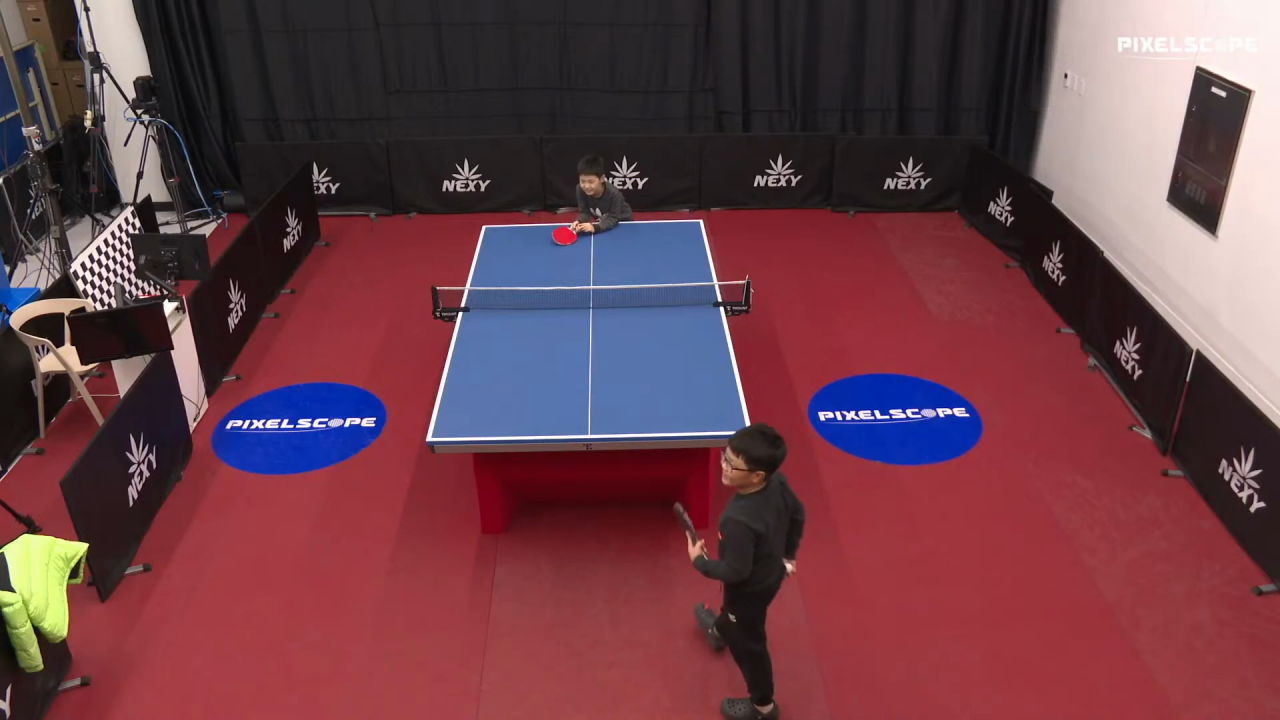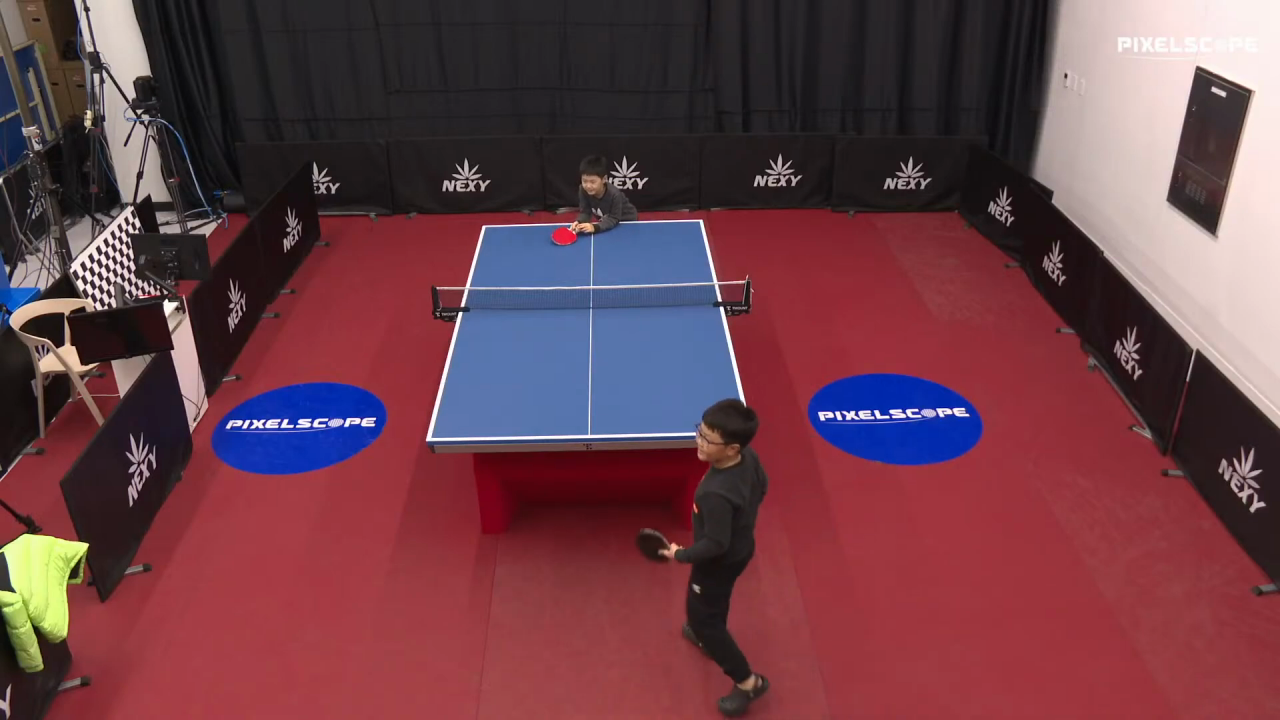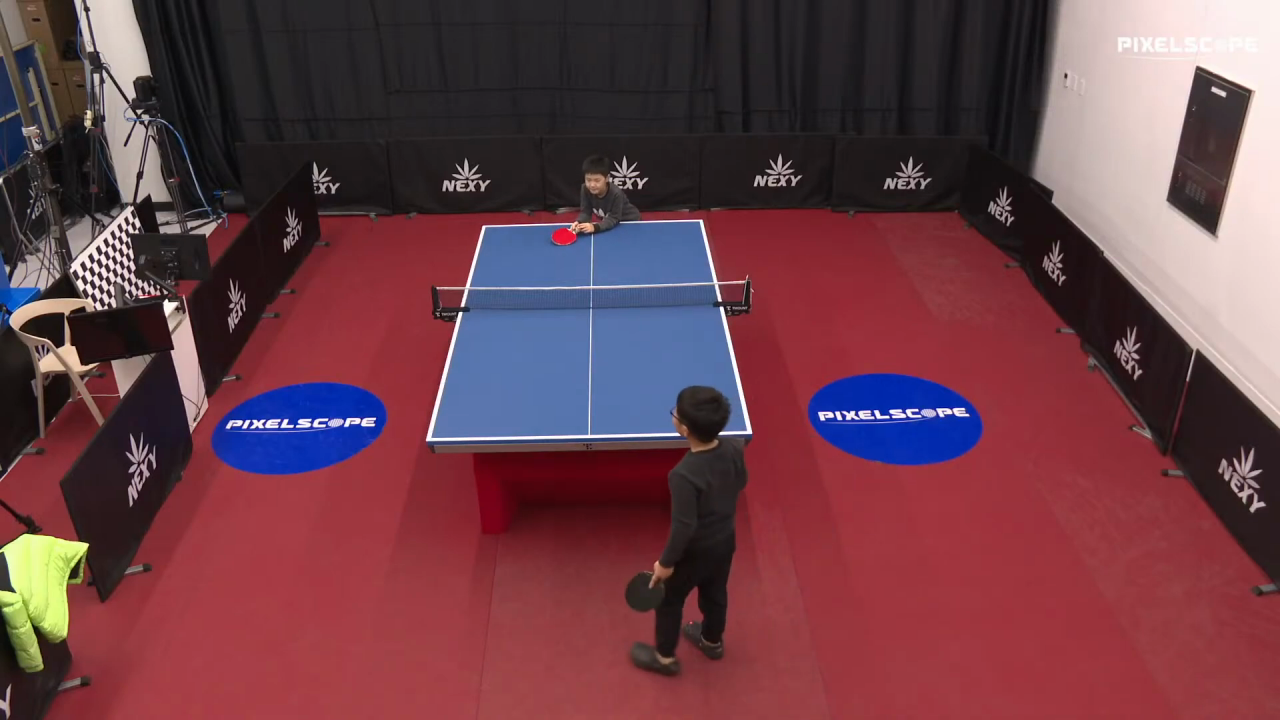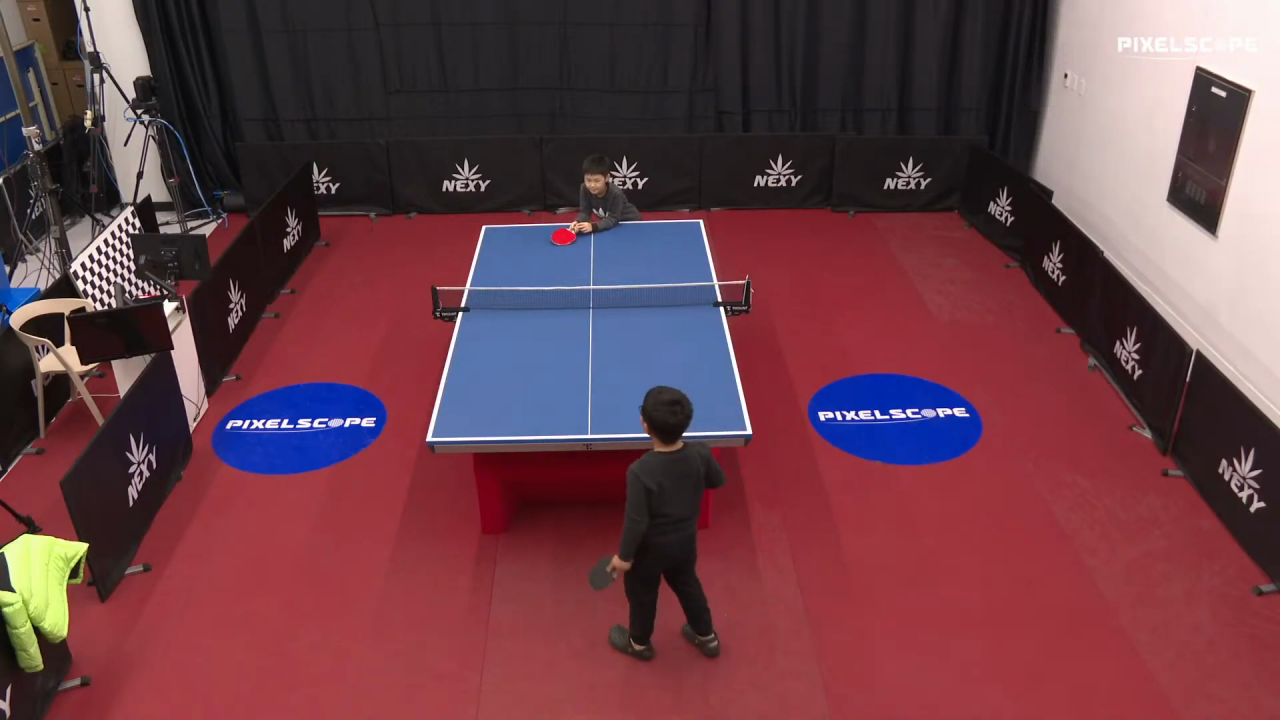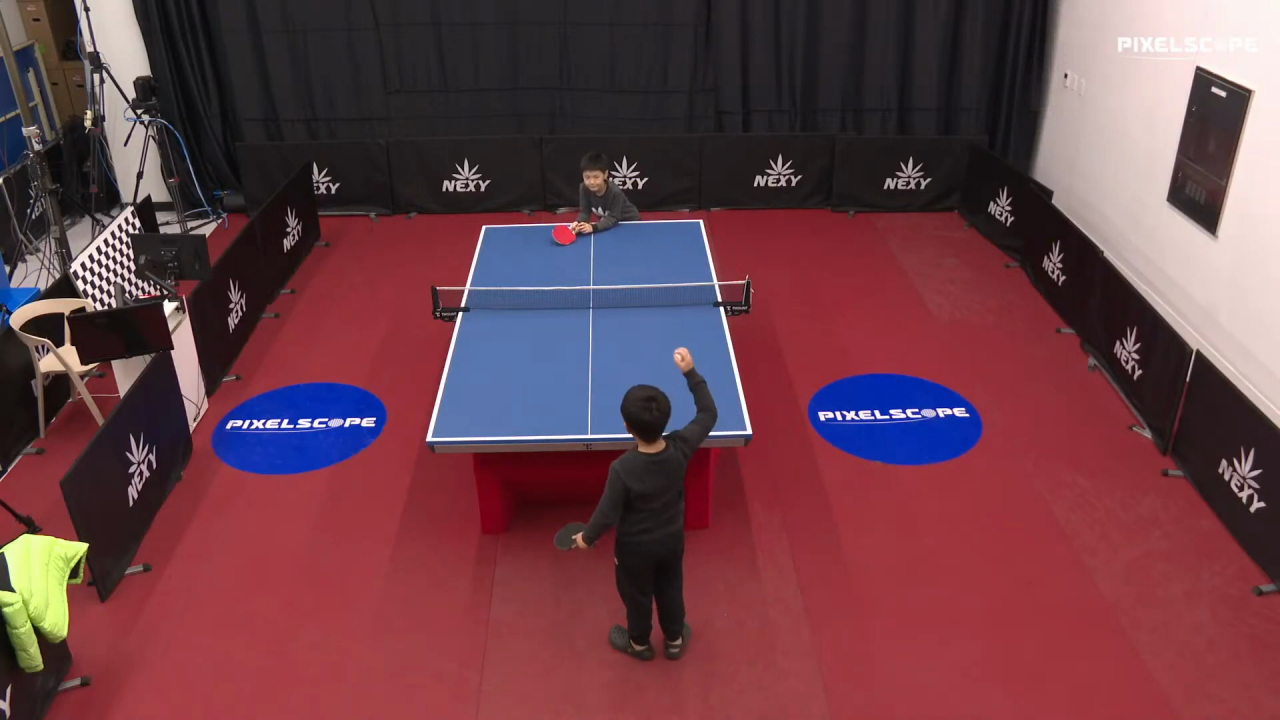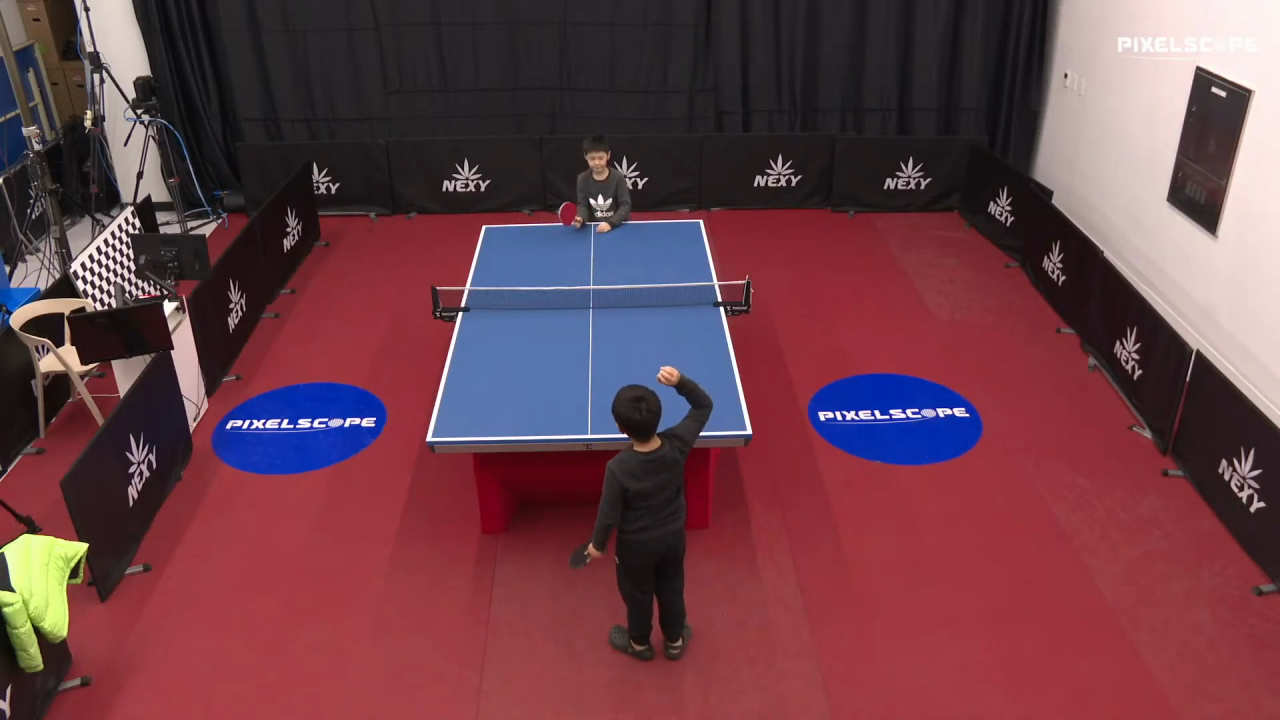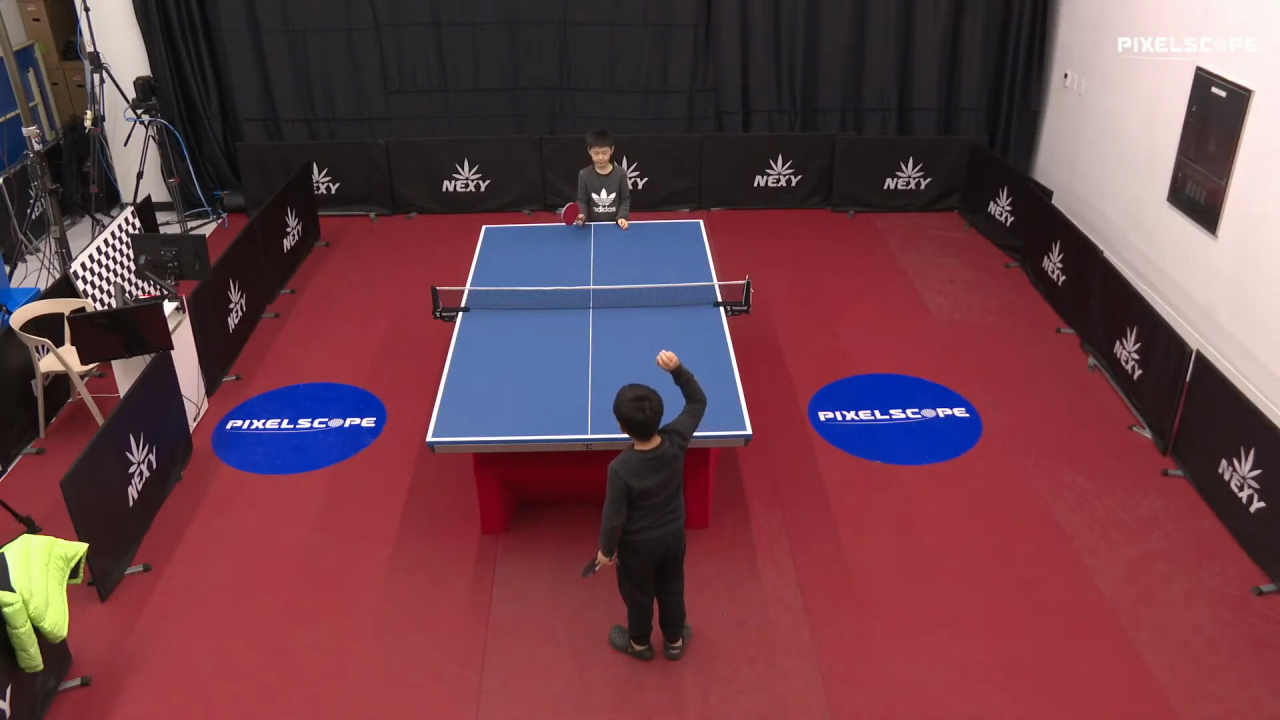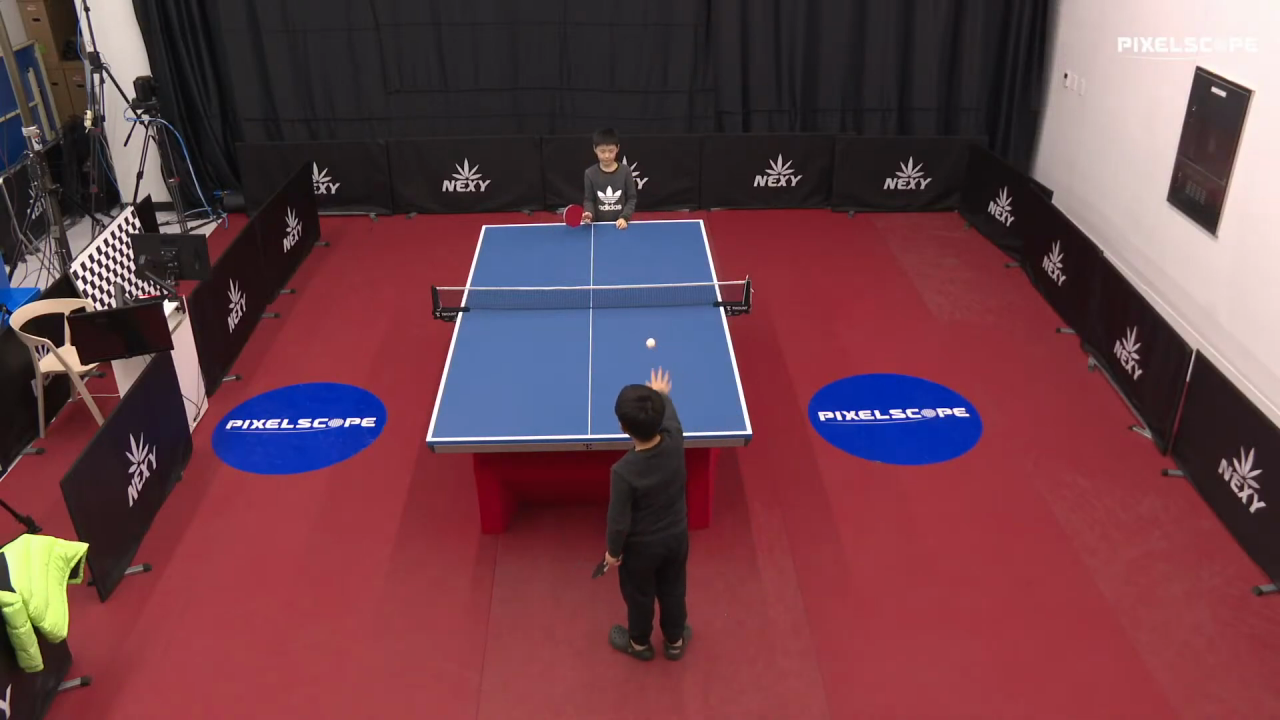
dt=0.3s
person 1, frame 1
left shoulder: (739, 520)
right shoulder: (778, 482)
left elbow: (735, 572)
right elbow: (797, 515)
left wrist: (700, 560)
right wrist: (788, 554)
left hip: (749, 587)
right hip: (772, 573)
left knee: (747, 643)
right ankle: (719, 630)
person 1, frame 2
left shoulder: (716, 492)
right shoulder: (750, 457)
left elbow: (713, 545)
right elbow: (761, 487)
left wrist: (680, 554)
left hip: (719, 561)
right hip: (742, 549)
left knee: (705, 620)
right knee: (716, 601)
left ankle: (747, 682)
right ankle: (705, 638)
person 1, frame 3
left shoulder: (684, 475)
right shoulder: (733, 449)
left elbow: (684, 526)
right elbow: (740, 482)
left wrist: (666, 562)
left hip: (696, 550)
right hip: (725, 540)
left knee: (668, 597)
right knee: (715, 592)
left ankle: (664, 656)
right ankle: (712, 640)
person 1, frame 4
left shoulder: (640, 471)
right shoulder: (699, 454)
left elbow: (636, 521)
right elbow: (718, 479)
left wrist: (622, 555)
left hip: (651, 547)
right hip: (686, 539)
left knee: (642, 595)
right knee: (688, 586)
left ankle: (640, 643)
right ankle: (707, 637)
person 1, frame 5
left shoulder: (622, 469)
right shoulder: (681, 448)
left elbow: (608, 513)
right elbow: (708, 414)
left wrist: (587, 537)
right wrist: (691, 371)
left hip: (636, 546)
right hip: (672, 538)
left knee: (636, 594)
right knee: (670, 588)
left ankle: (639, 643)
right ankle: (674, 640)
person 1, frame 6
left shoulder: (618, 469)
right shoulder: (677, 445)
left elbow: (609, 515)
right elbow: (704, 405)
left wrist: (597, 544)
right wrist: (680, 381)
left hip: (637, 545)
right hip: (673, 535)
left knee: (638, 595)
right knee: (672, 589)
left ankle: (640, 643)
right ankle: (675, 640)
person 1, frame 7
left shoulder: (620, 468)
right shoulder: (676, 442)
left elbow: (614, 517)
right elbow: (698, 402)
left wrist: (606, 549)
right wrist: (677, 369)
left hip: (638, 544)
right hip: (674, 535)
left knee: (638, 595)
right knee: (672, 589)
left ankle: (639, 643)
right ankle: (674, 640)
person 1, frame 8
left shoulder: (624, 472)
right shoulder: (674, 437)
left elbow: (619, 521)
right elbow: (670, 417)
left wrist: (612, 551)
right wrist: (662, 395)
left hip: (641, 546)
right hip: (676, 536)
left knee: (639, 596)
right knee: (673, 590)
left ankle: (640, 644)
right ankle: (675, 641)
